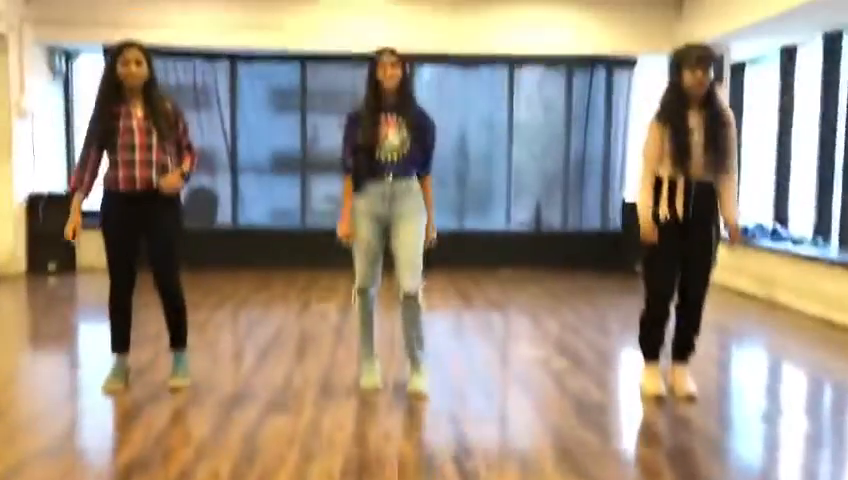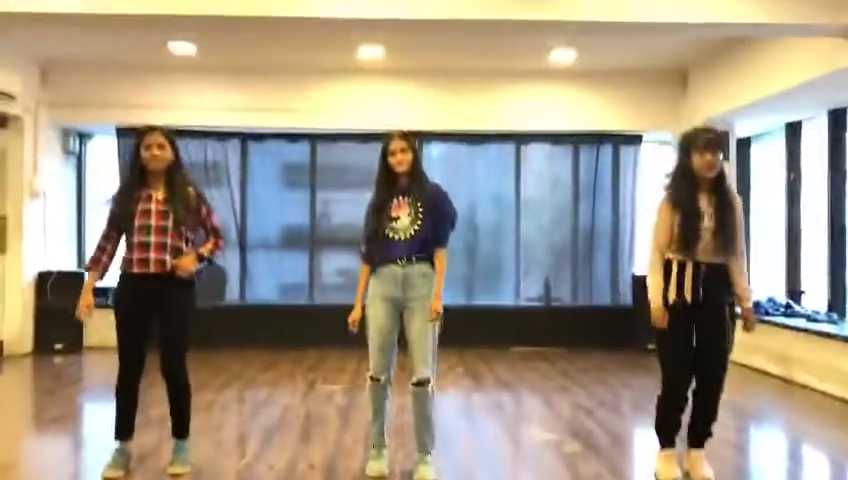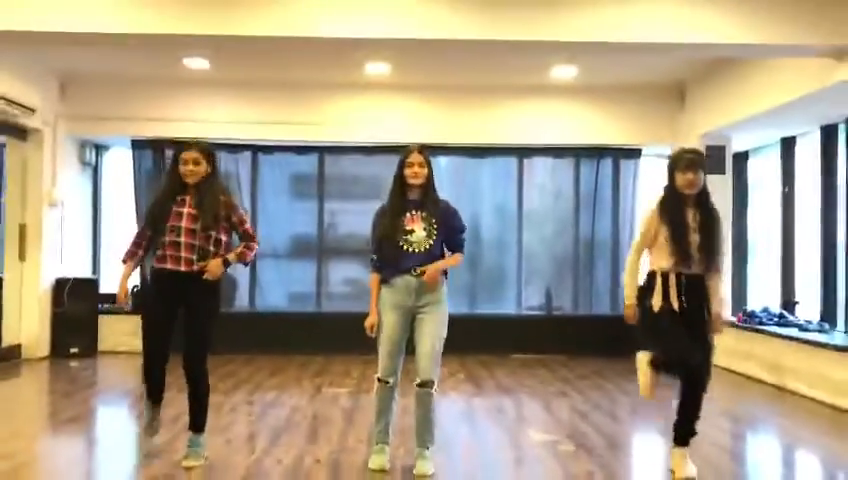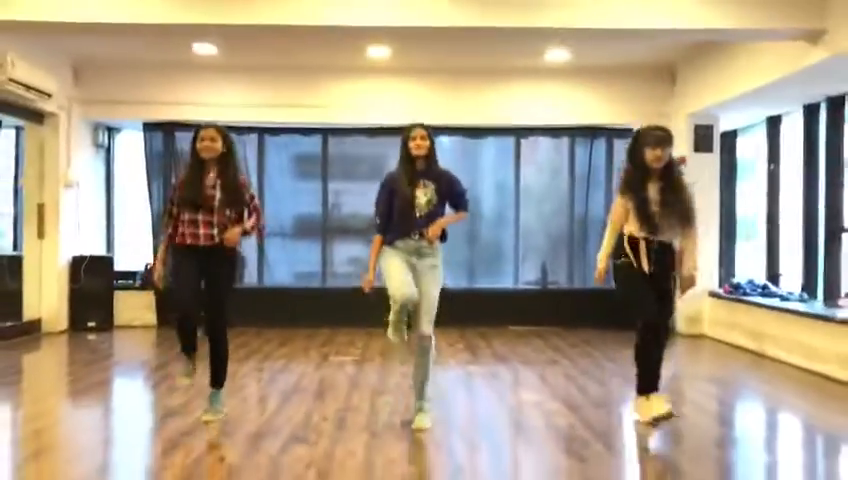
dt=0.3s
person 1, frame 1
left shoulder: (723, 119)
right shoulder: (664, 118)
left elbow: (727, 172)
right elbow: (648, 170)
left wrist: (731, 217)
right wrist: (646, 216)
left hip: (703, 207)
right hip: (667, 204)
left knee: (694, 292)
right knee: (660, 291)
left ankle: (680, 365)
right ankle: (651, 365)
person 1, frame 2
left shoulder: (730, 201)
right shoulder: (673, 200)
left elbow: (737, 254)
right elbow: (657, 253)
left wrist: (745, 300)
right wrist: (656, 300)
left hip: (716, 289)
right hip: (678, 288)
left knee: (713, 375)
right knee: (677, 376)
left ankle: (696, 451)
right ankle: (667, 451)
person 1, frame 3
left shoulder: (710, 217)
right shoulder: (660, 214)
left elbow: (714, 267)
right elbow: (635, 255)
left wrist: (717, 308)
right wrist: (630, 298)
left hip: (695, 297)
right hip: (660, 294)
left knee: (699, 377)
right knee: (687, 361)
left ankle: (680, 451)
right ankle: (651, 361)
person 1, frame 4
left shoulder: (679, 188)
right shoulder: (629, 188)
left elbow: (688, 230)
right elbow: (614, 227)
left wrist: (688, 268)
right wrist: (602, 263)
left hip: (663, 260)
right hip: (631, 259)
left knee: (658, 330)
right knee: (651, 323)
left ankle: (644, 399)
right ankle: (650, 395)
person 2, frame 1
left shoulder: (419, 119)
right shoulder: (358, 119)
left elbow: (425, 171)
right elbow: (349, 172)
left wrist: (430, 217)
right wrist: (345, 217)
left hip: (408, 201)
right hip: (368, 202)
left knee: (410, 287)
right knee: (365, 285)
left ankle: (416, 366)
right ankle: (368, 361)
person 2, frame 2
left shoulder: (433, 196)
right shoulder: (378, 201)
left elbow: (441, 248)
right elbow: (368, 255)
left wrist: (437, 295)
right wrist: (358, 303)
left hip: (420, 282)
right hip: (382, 285)
left knee: (422, 374)
right knee: (378, 371)
right ankle: (377, 449)
person 2, frame 3
left shoulder: (443, 211)
right shoulder: (387, 213)
left elbow: (458, 253)
right elbow: (377, 264)
left wrist: (440, 266)
right wrist: (373, 309)
left hip: (431, 296)
right hip: (394, 293)
left knee: (427, 376)
right knee: (387, 373)
left ankle: (424, 451)
right ankle: (380, 445)
person 2, frame 4
left shoulder: (444, 179)
right shoulder: (392, 181)
left elbow: (463, 209)
right elbow: (380, 226)
left wrist: (442, 222)
right wrist: (371, 268)
left hip: (429, 256)
right hip: (396, 252)
left knee: (424, 330)
right knee: (405, 297)
left ankle: (421, 404)
right ankle: (397, 319)
person 3, frame 1
left shoulder: (166, 110)
right shoulder: (105, 113)
left elbow: (187, 150)
right elbow: (89, 161)
left wrist: (180, 172)
right wrist: (75, 210)
left hip: (161, 204)
right hip: (119, 205)
left knee: (167, 280)
right knee: (121, 283)
left ankle: (180, 358)
right ankle: (120, 361)
person 3, frame 2
left shoulder: (188, 195)
right shoulder: (128, 196)
left elbow: (216, 235)
right elbow: (108, 242)
left wrist: (197, 256)
right wrist: (88, 288)
left hip: (175, 288)
right hip: (133, 287)
left knee: (174, 367)
right knee: (129, 367)
left ankle: (181, 447)
right ankle: (123, 448)
person 3, frame 3
left shoulder: (221, 203)
right shoulder: (165, 200)
left elbow: (250, 239)
right elbow: (143, 239)
left wrist: (224, 258)
right wrist: (125, 276)
left hip: (202, 286)
right hip: (162, 282)
left knee: (194, 361)
right knee: (154, 356)
left ankle: (196, 441)
right ankle: (153, 408)
person 3, frame 4
left shoulder: (235, 181)
right shoulder: (185, 181)
left elbow: (255, 212)
right elbow: (171, 221)
left wrist: (241, 229)
right wrist: (159, 260)
left hip: (220, 255)
right hip: (186, 252)
left knee: (216, 323)
right knee: (185, 306)
left ankle: (216, 395)
right ankle: (189, 357)
